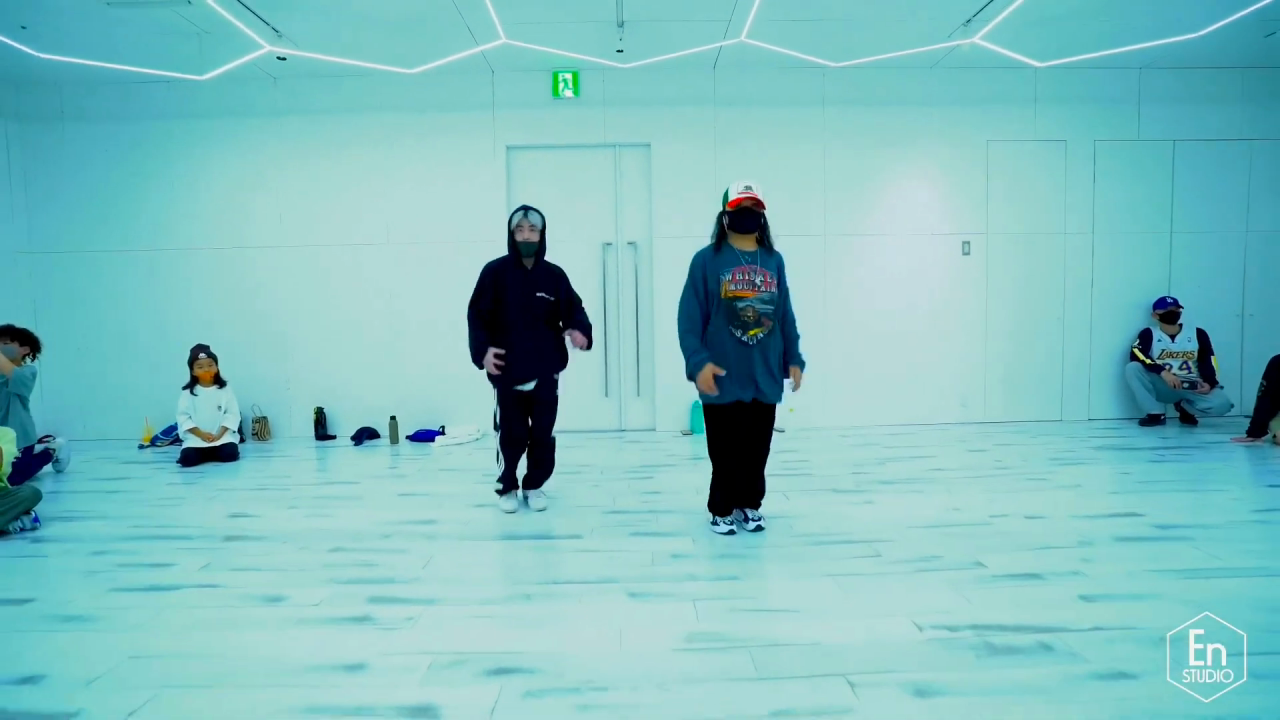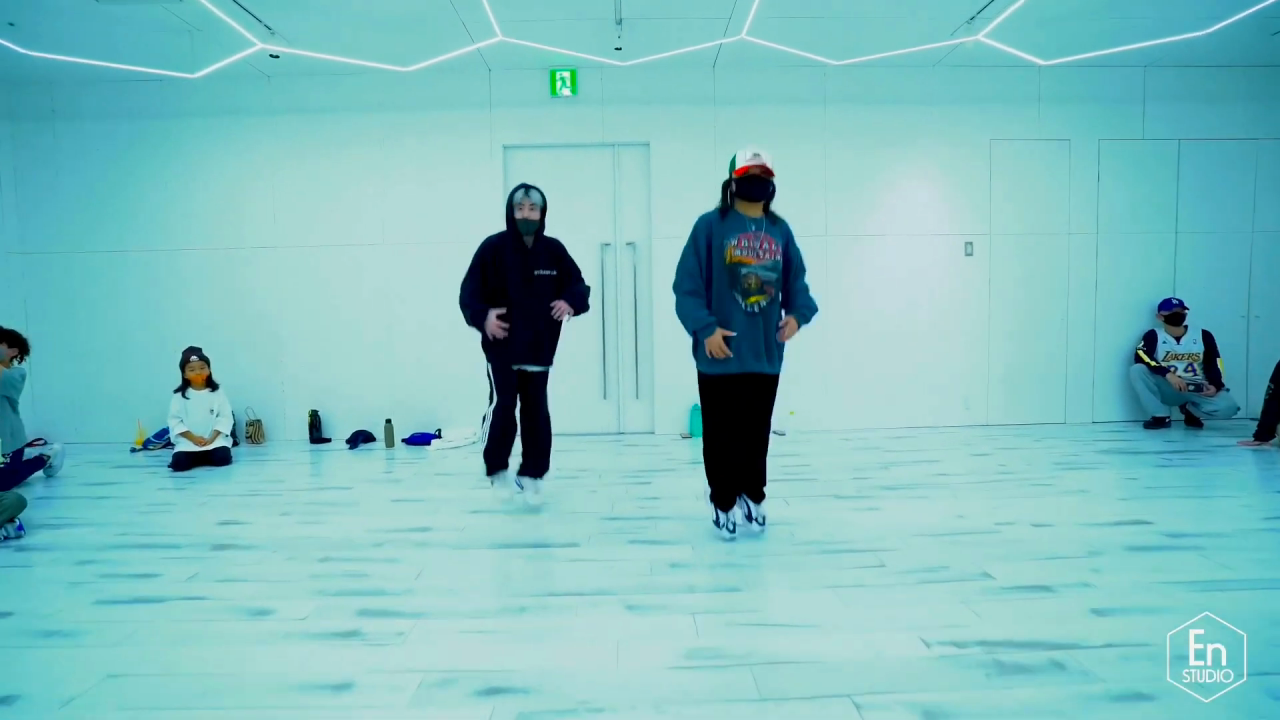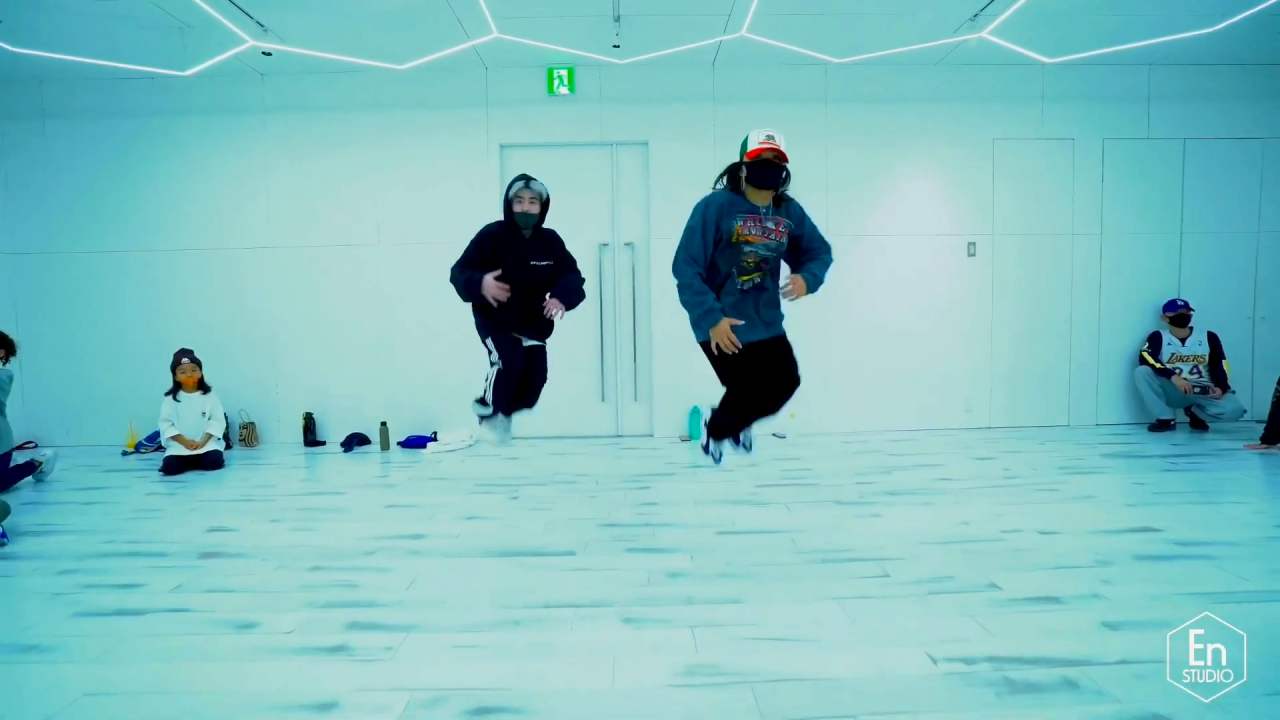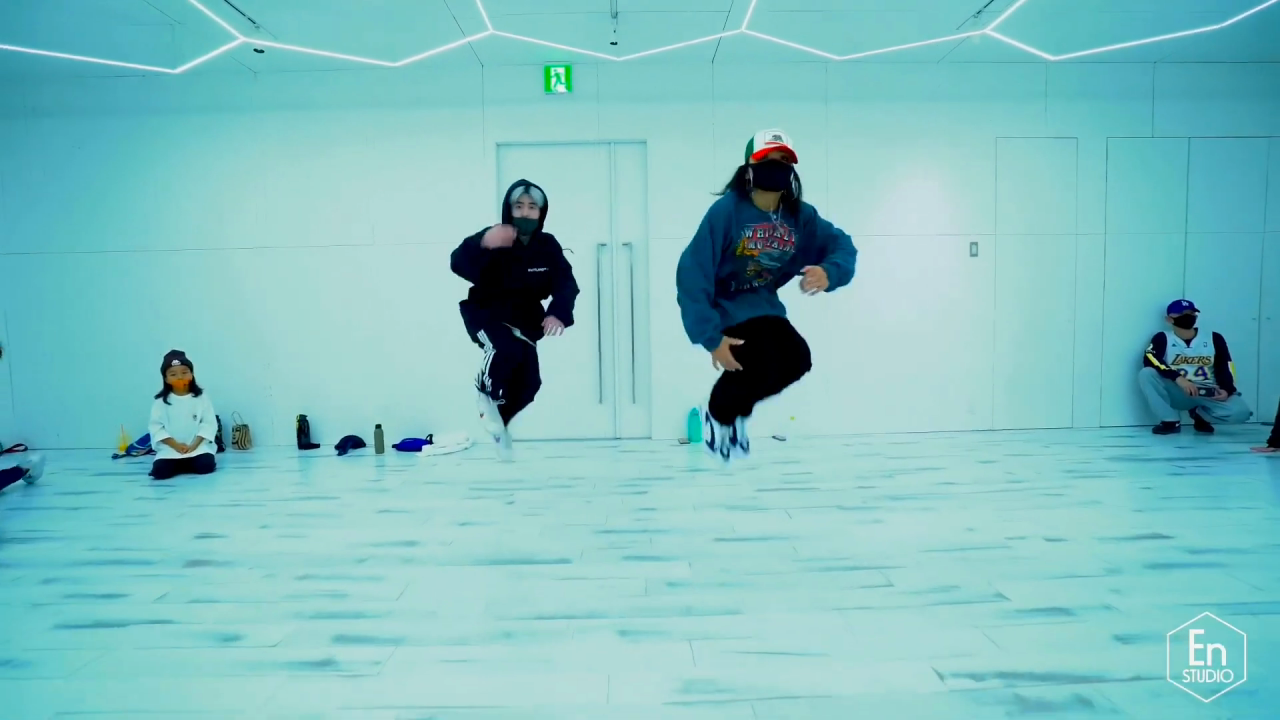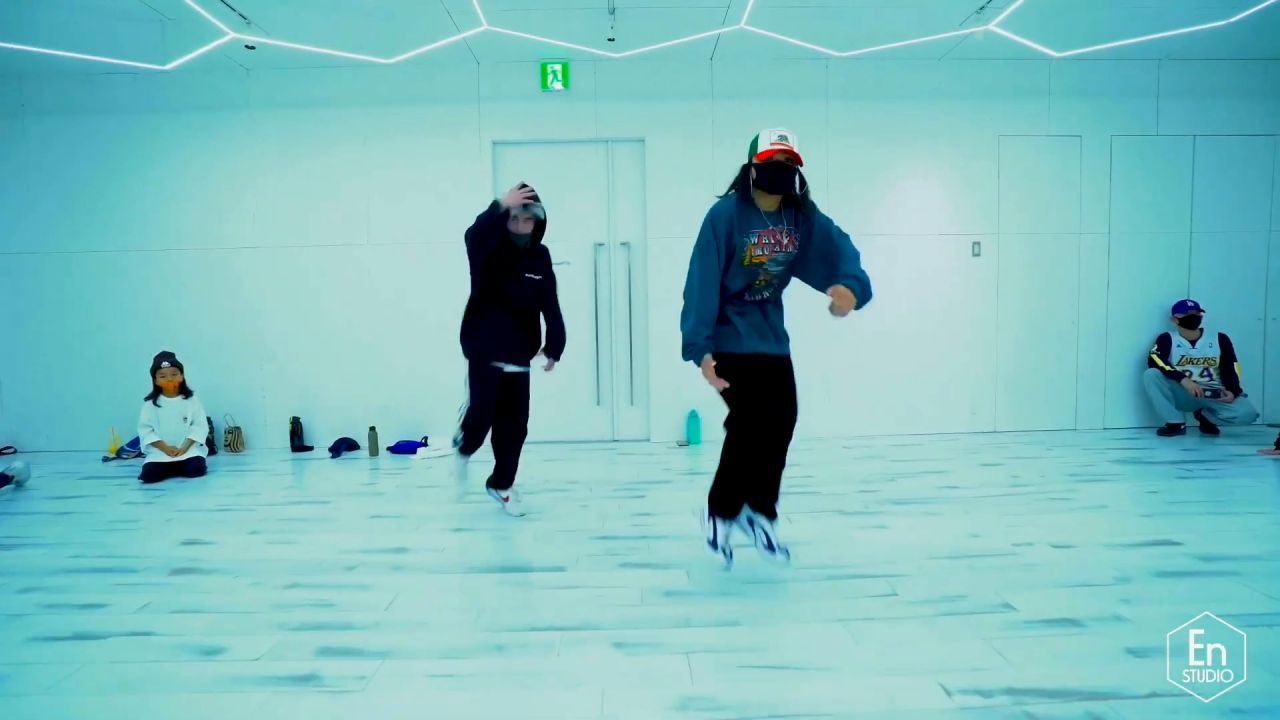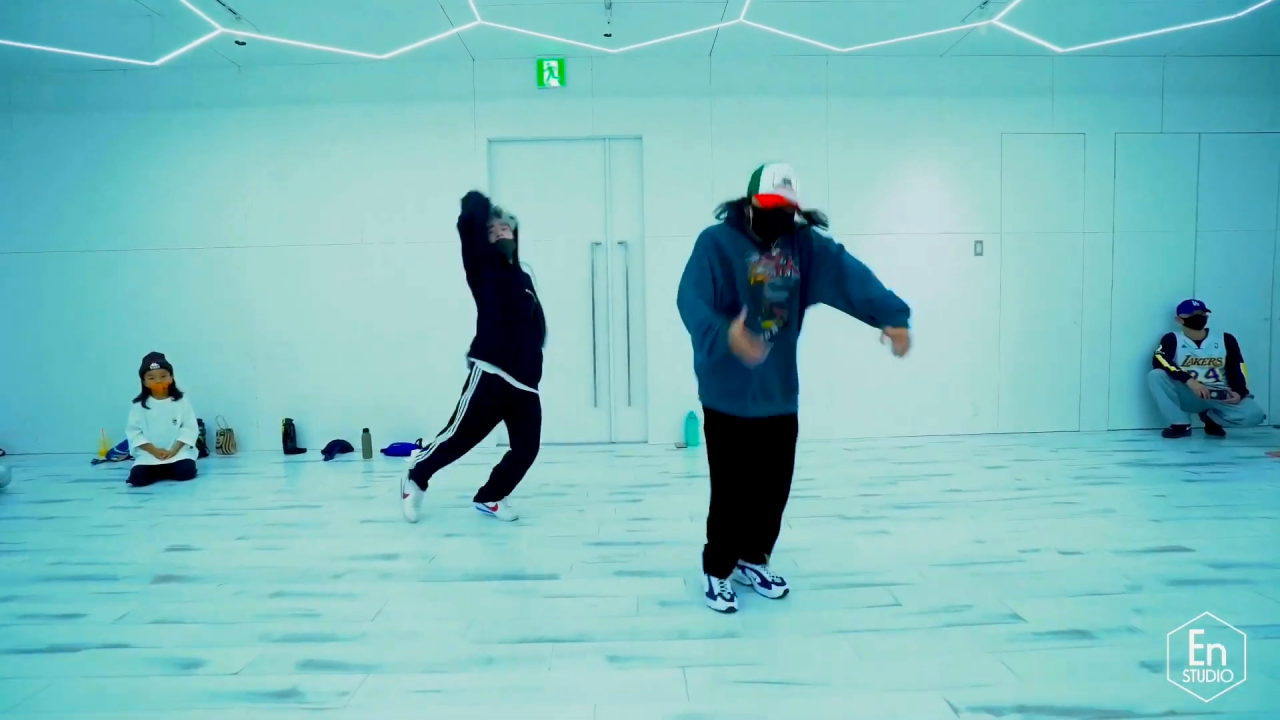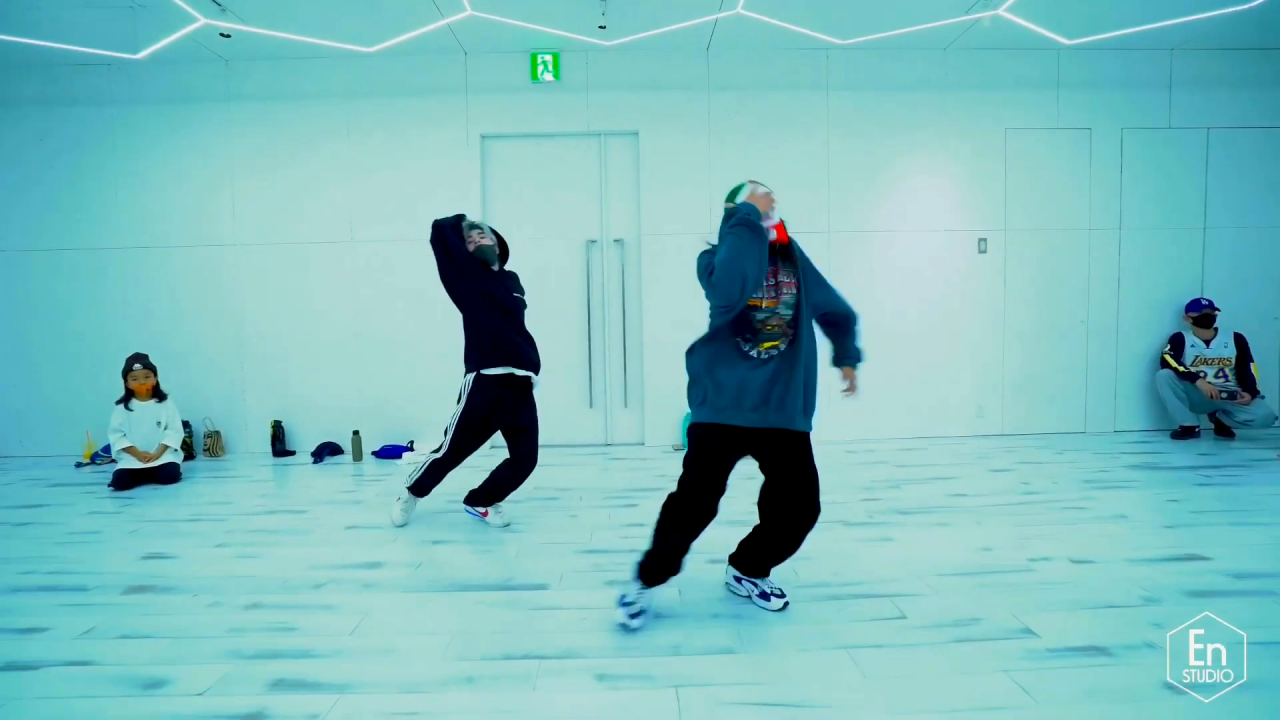
dt=0.1s
person 1, frame 1
left shoulder: (772, 261)
right shoulder: (707, 261)
left elbow: (784, 316)
right elbow: (691, 320)
left wrist: (795, 360)
right wrist: (697, 365)
left hip: (765, 378)
right hip: (723, 380)
left knee: (755, 452)
right knee: (726, 452)
left ankle: (748, 504)
right ankle: (722, 510)
person 1, frame 2
left shoulder: (780, 230)
right shoulder: (710, 226)
left elbow: (795, 280)
right elbow: (687, 285)
left wrist: (797, 314)
right wrist: (705, 328)
left hip: (764, 353)
right hip: (723, 352)
left knee: (757, 433)
right knee: (723, 433)
left ankle: (751, 495)
right ankle: (723, 502)
person 1, frame 3
left shoulder: (789, 212)
right shoulder: (717, 205)
left elbow: (817, 251)
right elbow: (687, 265)
left wrist: (806, 278)
right wrist: (711, 318)
left hip: (763, 316)
right hip: (719, 312)
left knee: (783, 381)
right knee: (749, 387)
left ankle: (739, 420)
right ankle: (724, 422)
person 1, frame 4
left shoulder: (799, 215)
right shoulder: (725, 212)
left elbow: (842, 249)
right elbow: (693, 277)
left wrist: (827, 271)
right wrist: (711, 336)
left hip: (763, 308)
right hip: (724, 315)
left knee: (795, 358)
right knee: (764, 362)
left ankle: (732, 409)
right ankle: (721, 412)
person 1, frame 5
left shoulder: (804, 216)
right shoulder: (726, 215)
left elbow: (838, 251)
right elbow: (700, 281)
left wrist: (850, 285)
right wrist: (698, 347)
left hip: (768, 336)
right hip: (727, 337)
left knee: (779, 425)
right knee: (752, 421)
left ankle: (760, 512)
right ankle: (722, 511)
person 1, frame 6
left shoulder: (806, 242)
right shoulder: (717, 241)
left elbow: (849, 277)
right elbow: (693, 301)
left wrist: (892, 317)
right wrist: (723, 335)
left hip: (777, 393)
right hip: (730, 390)
left knee: (773, 486)
right knee: (735, 486)
left ankle: (750, 561)
right ankle: (718, 569)
person 1, frame 7
left shoulder: (791, 257)
right shoulder: (716, 259)
left elbow: (822, 305)
right elbow: (732, 291)
left wrist: (847, 356)
right wrist: (747, 222)
left hip: (784, 413)
right hip: (722, 408)
left knee: (798, 511)
right knee: (695, 505)
left ankle: (747, 573)
right ankle: (648, 578)
person 2, frame 1
left shoulder: (553, 275)
right shoulder: (495, 272)
left elbow: (573, 311)
right elbow: (477, 317)
left wrist: (581, 332)
right wrist: (482, 353)
left hip: (545, 370)
right hip: (507, 372)
left knee: (542, 434)
right knee: (510, 435)
left ankle: (534, 487)
right ankle: (507, 488)
person 2, frame 2
left shoulder: (554, 250)
right shoulder: (493, 247)
left elbow: (578, 288)
right elbow: (470, 290)
left wrist: (571, 302)
right wrist: (482, 316)
left hip: (538, 351)
right hip: (502, 349)
left knee: (537, 415)
right knee: (502, 410)
left ankle: (531, 475)
right ankle: (497, 469)
person 2, frame 3
left shoulder: (550, 241)
right shoulder: (493, 235)
left elbow: (573, 278)
right elbow: (460, 273)
left wrist: (561, 297)
right wrist: (479, 284)
left hip: (533, 323)
right hip: (496, 321)
left knee: (533, 383)
right knee: (511, 366)
left ankle: (499, 409)
right ankle: (489, 410)
person 2, frame 4
left shoulder: (548, 246)
right shoulder: (490, 239)
left elbow: (566, 284)
right elbow: (459, 263)
left wrist: (560, 313)
right wrist: (484, 244)
left hip: (524, 324)
right hip: (485, 316)
left knee: (528, 385)
right knee: (506, 353)
left ankle: (498, 415)
right ankle: (489, 393)
person 2, frame 5
left shoulder: (540, 258)
right shoulder: (490, 248)
left elbow: (550, 305)
right elbow: (476, 238)
left wrist: (554, 346)
right wrist: (501, 208)
left hip: (519, 354)
right hip: (483, 346)
left knee: (514, 425)
right knee: (481, 409)
left ankle: (500, 485)
right ankle: (463, 448)
person 2, frame 6
left shoulder: (522, 279)
right shoulder: (484, 264)
right elbow: (469, 219)
left wrist: (529, 356)
right wrist: (477, 208)
left hip: (524, 377)
right hip: (491, 369)
left knee: (526, 449)
right knee: (460, 435)
left ankle: (491, 497)
right ankle: (416, 481)
person 2, frame 7
left shoulder: (510, 281)
right shoulder: (465, 274)
right elbow: (442, 231)
right wrist: (460, 224)
left hip: (519, 381)
right hip: (484, 377)
left knee: (524, 458)
right knee: (455, 448)
left ankle: (482, 501)
right ankle: (411, 492)
